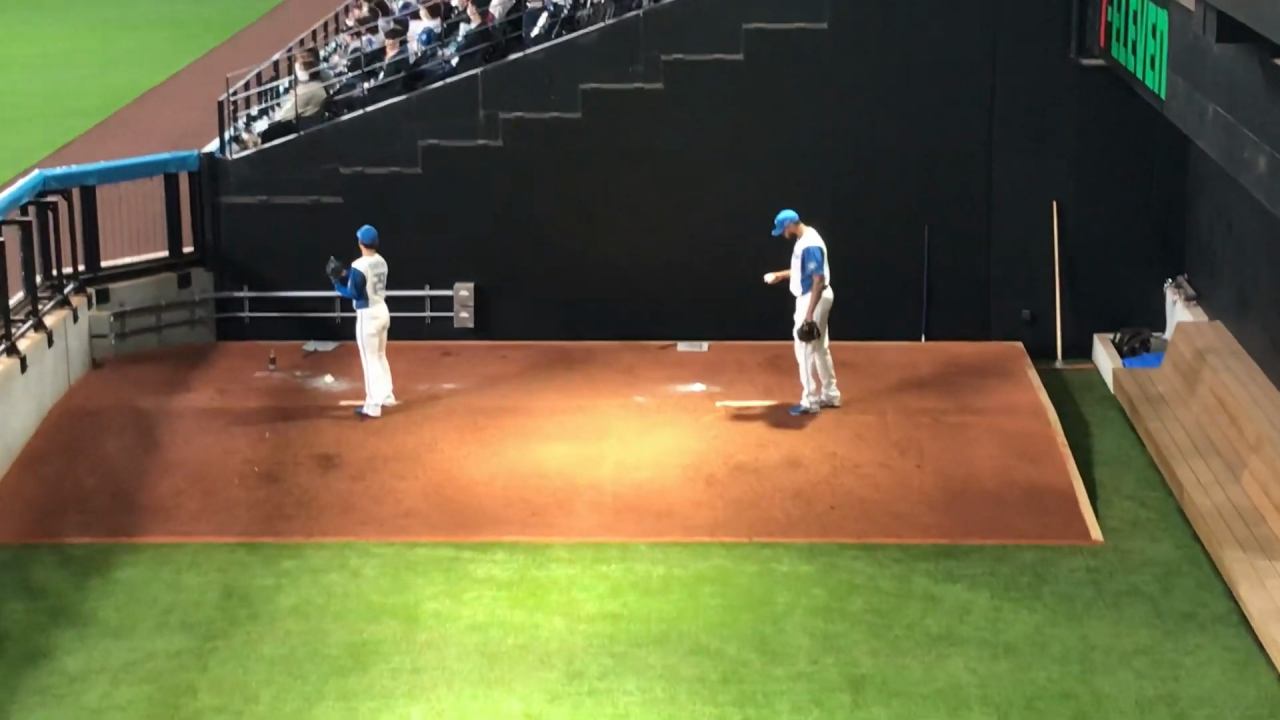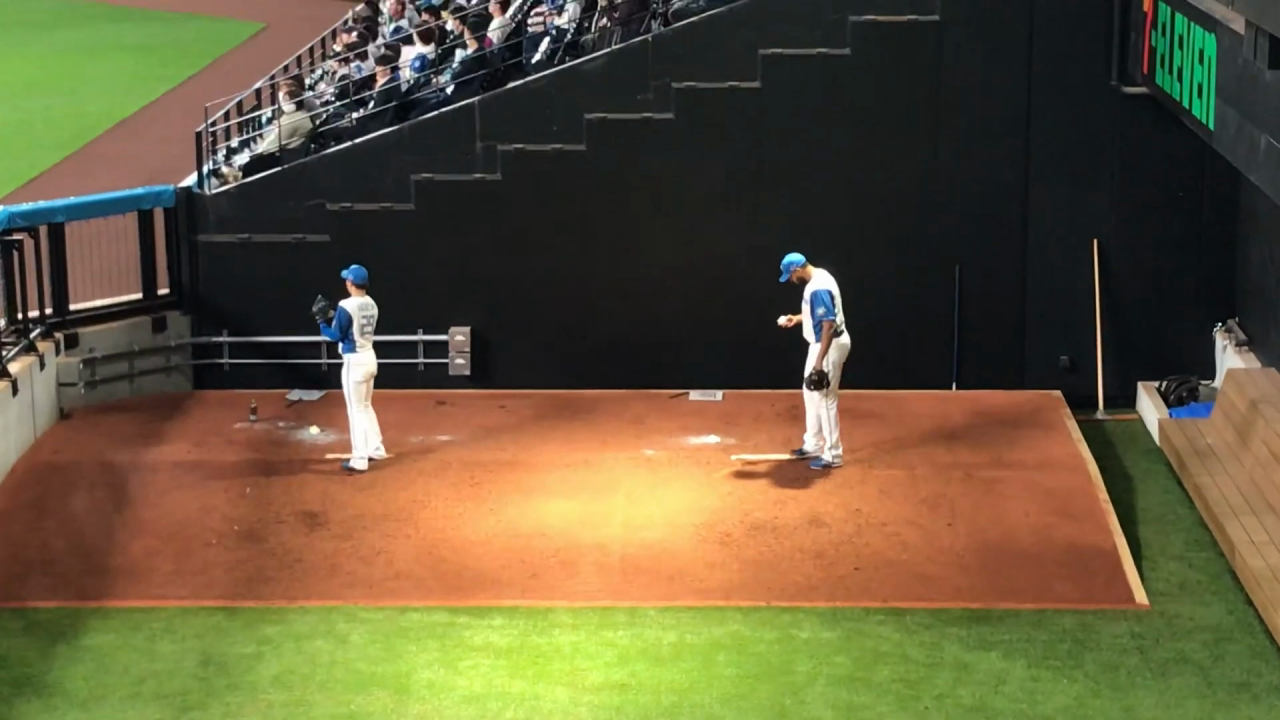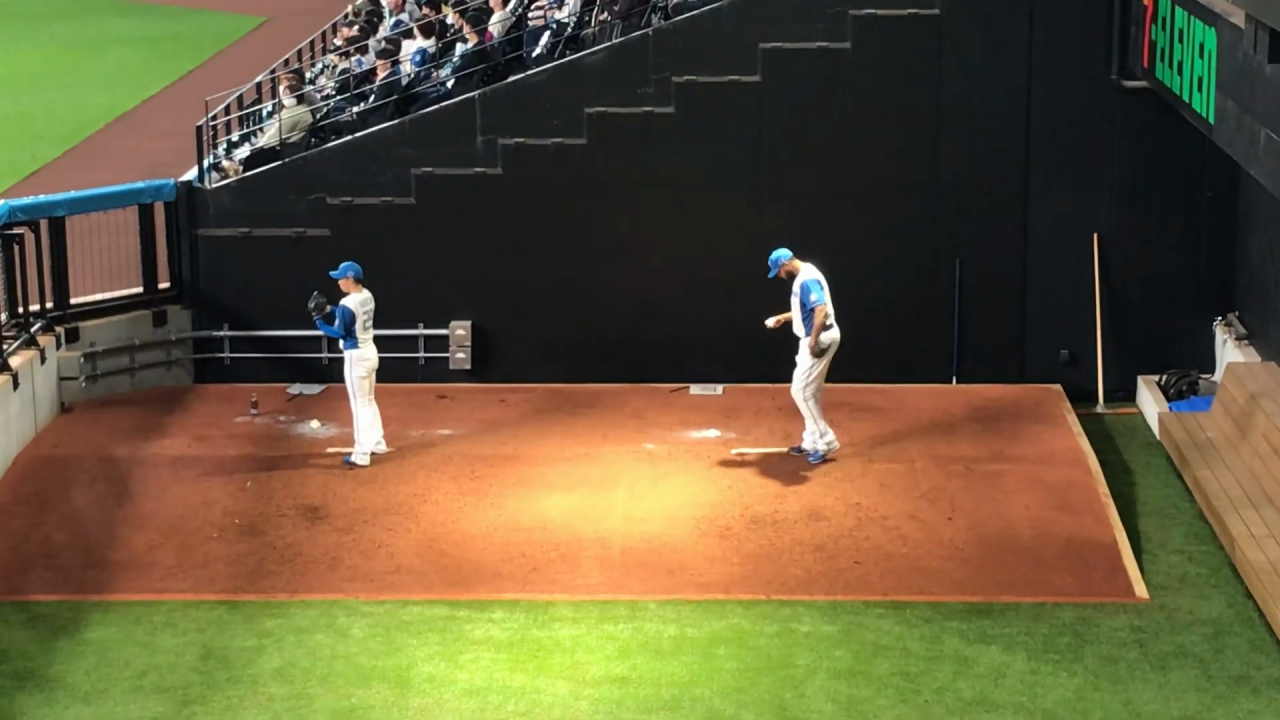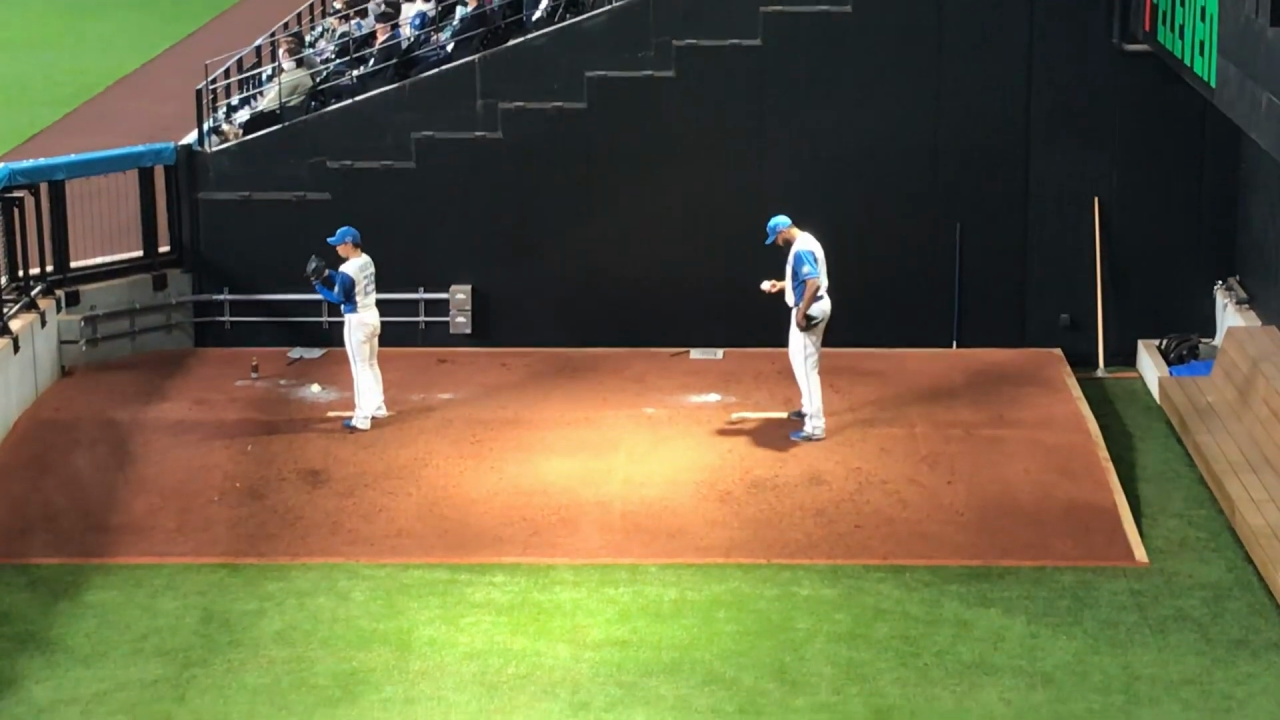
dt=0.5s
person 1, frame 1
left shoulder: (810, 245)
right shoulder: (805, 239)
left elbow: (818, 280)
left wrist: (809, 314)
right wrist: (782, 275)
left hip: (813, 299)
right hip: (808, 297)
left knee: (805, 348)
right knee: (820, 349)
left ankle: (811, 402)
right ankle: (830, 396)
person 1, frame 2
left shoulder: (818, 288)
right shoulder: (818, 278)
left elbow: (829, 326)
left wrist: (819, 361)
right wrist: (798, 318)
left hip: (830, 345)
right hip: (820, 343)
left knee: (825, 398)
right knee: (811, 393)
left ankle: (832, 454)
right ankle: (813, 445)
person 1, frame 3
left shoulder: (807, 279)
right shoulder: (803, 277)
left elbow: (822, 310)
left wrist: (813, 341)
right wrist: (783, 317)
left hip: (821, 339)
right hip: (815, 338)
left knee: (801, 390)
right knee: (810, 392)
left ankle: (825, 439)
right ankle: (811, 442)
person 1, frame 4
left shoulder: (801, 249)
right shoulder: (804, 243)
left elbow: (813, 283)
left wrist: (802, 313)
right wrist: (781, 284)
left hip: (810, 309)
right hip: (811, 308)
left knee: (807, 366)
right knee: (798, 358)
right ankle: (809, 408)
person 2, frame 1
left shoulder: (359, 265)
right shoulder: (381, 262)
left elbow: (352, 294)
left wrist: (337, 283)
right wrist: (347, 275)
left hip: (368, 315)
right hip: (382, 311)
left knee: (370, 360)
right knee: (380, 356)
left ankle: (373, 407)
right ankle: (386, 397)
person 2, frame 2
left shoulder: (346, 306)
right shoulder: (371, 304)
left elbow: (336, 335)
left wrist: (322, 323)
right wrist: (334, 316)
left hip: (355, 361)
right hip: (369, 358)
left knee: (355, 410)
right knee: (366, 406)
left ankle: (359, 460)
right ankle: (376, 449)
person 2, frame 3
left shoulder: (347, 304)
right shoulder: (367, 296)
left elbow: (339, 332)
left wrist: (319, 322)
right wrist: (330, 311)
left hip: (356, 356)
right hip: (370, 352)
left knee: (359, 405)
right knee: (369, 400)
left ankle: (361, 455)
right ankle: (377, 443)
person 2, frame 4
left shoulder: (347, 270)
right shoulder: (367, 260)
left elbow: (339, 298)
left wrist: (319, 286)
right wrist: (329, 274)
left hip: (357, 321)
right hip: (372, 316)
left knee: (360, 369)
right knee: (371, 365)
left ankle: (362, 419)
right ankle: (378, 407)
